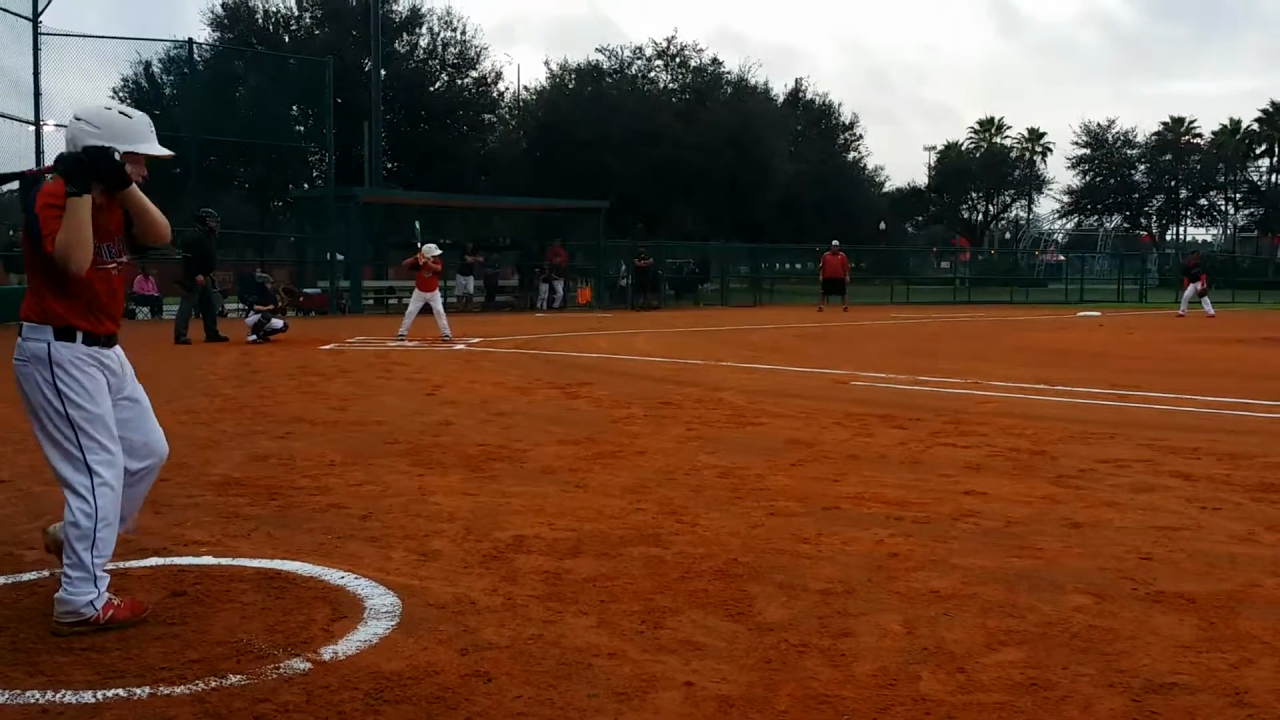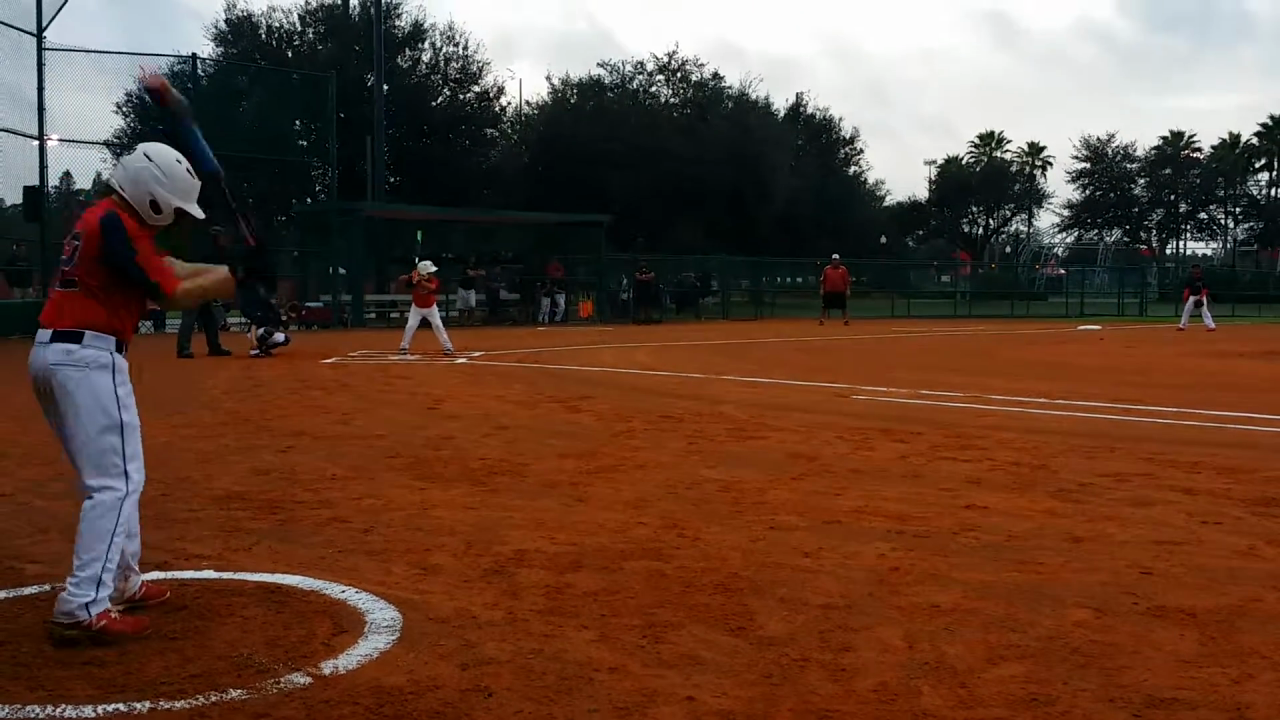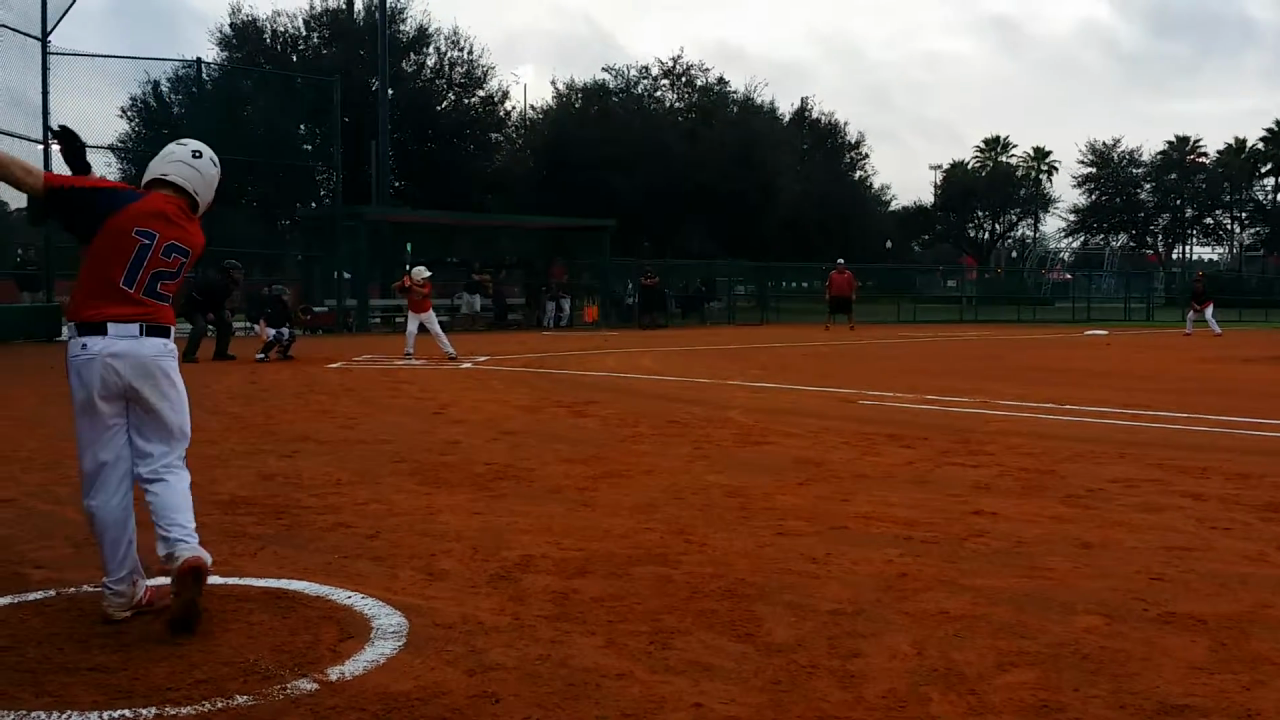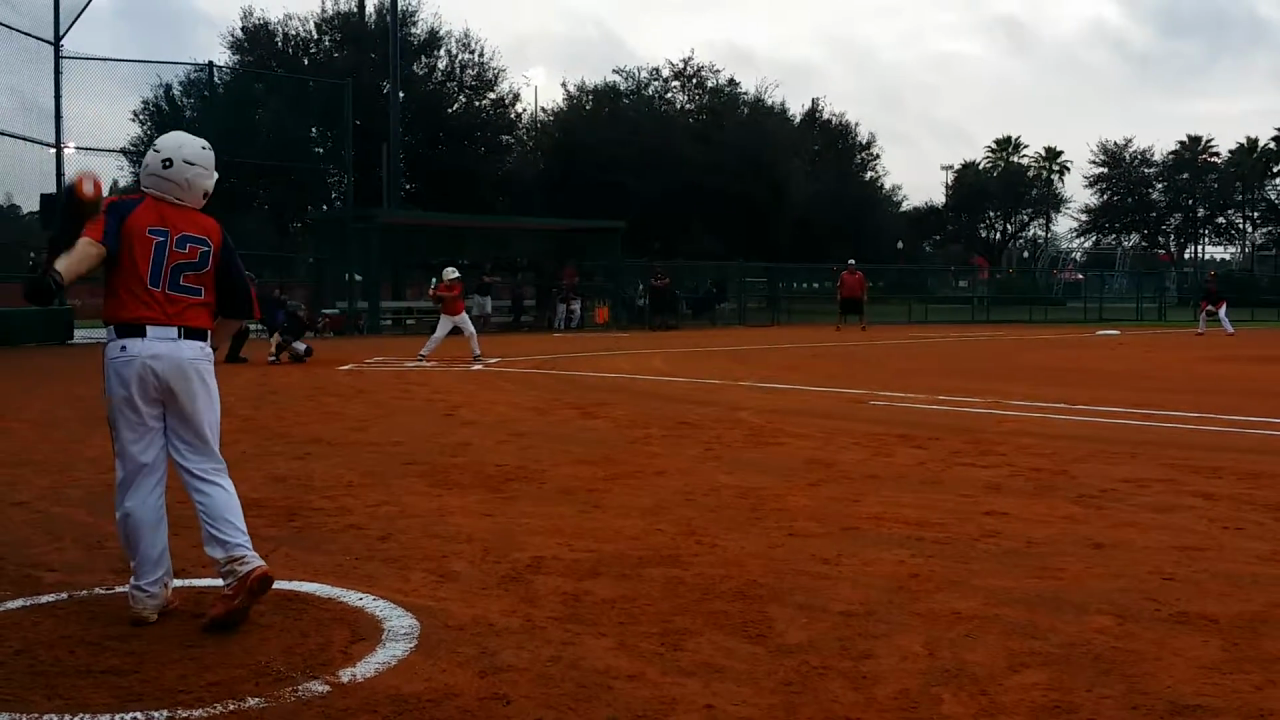
dt=0.5s
person 1, frame 1
left shoulder: (116, 205)
right shoulder: (50, 199)
left elbow: (160, 235)
right elbow: (76, 264)
left wrist: (120, 184)
right wrist: (80, 188)
left hip: (104, 351)
right hip: (58, 354)
left knee: (148, 452)
right knee: (99, 472)
left ankle: (76, 538)
right ankle: (81, 602)
person 1, frame 2
left shoulder: (96, 221)
right shoulder: (117, 224)
left elbow: (167, 270)
right elbow: (171, 292)
left wrist: (231, 269)
right wrist: (234, 275)
left hip: (46, 354)
right hip: (88, 357)
left knee: (107, 475)
right knee: (114, 481)
left ankle: (119, 583)
right ankle: (82, 607)
person 1, frame 3
left shoulder: (117, 201)
right shoulder: (194, 236)
right wrist: (80, 167)
left hip: (92, 351)
right hip: (152, 353)
left knee: (105, 474)
right knee: (164, 464)
left ankle: (122, 590)
right ankle: (184, 553)
person 1, frame 4
left shoulder: (123, 212)
right shoulder: (212, 233)
left elbow: (90, 248)
right elbow: (234, 315)
left wrist: (53, 277)
left hip: (130, 352)
right hip: (191, 353)
left knee: (139, 475)
right knee: (204, 465)
left ankle: (150, 591)
right ankle: (242, 562)
